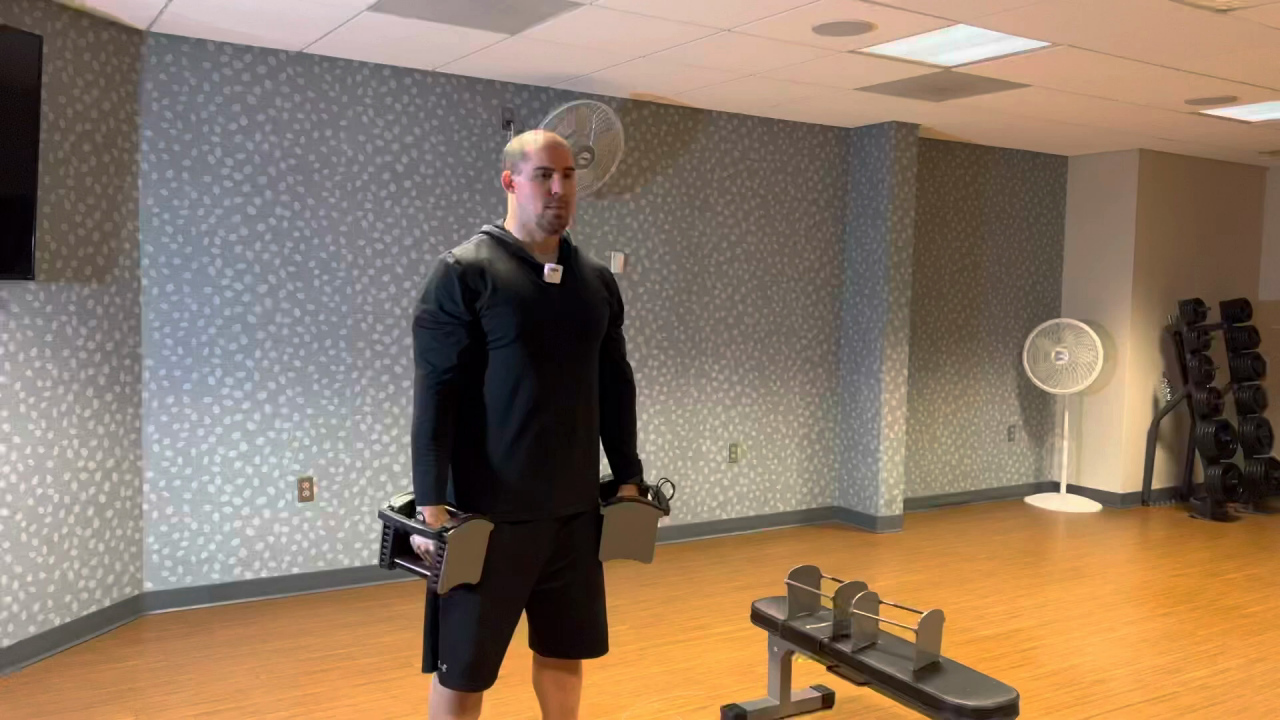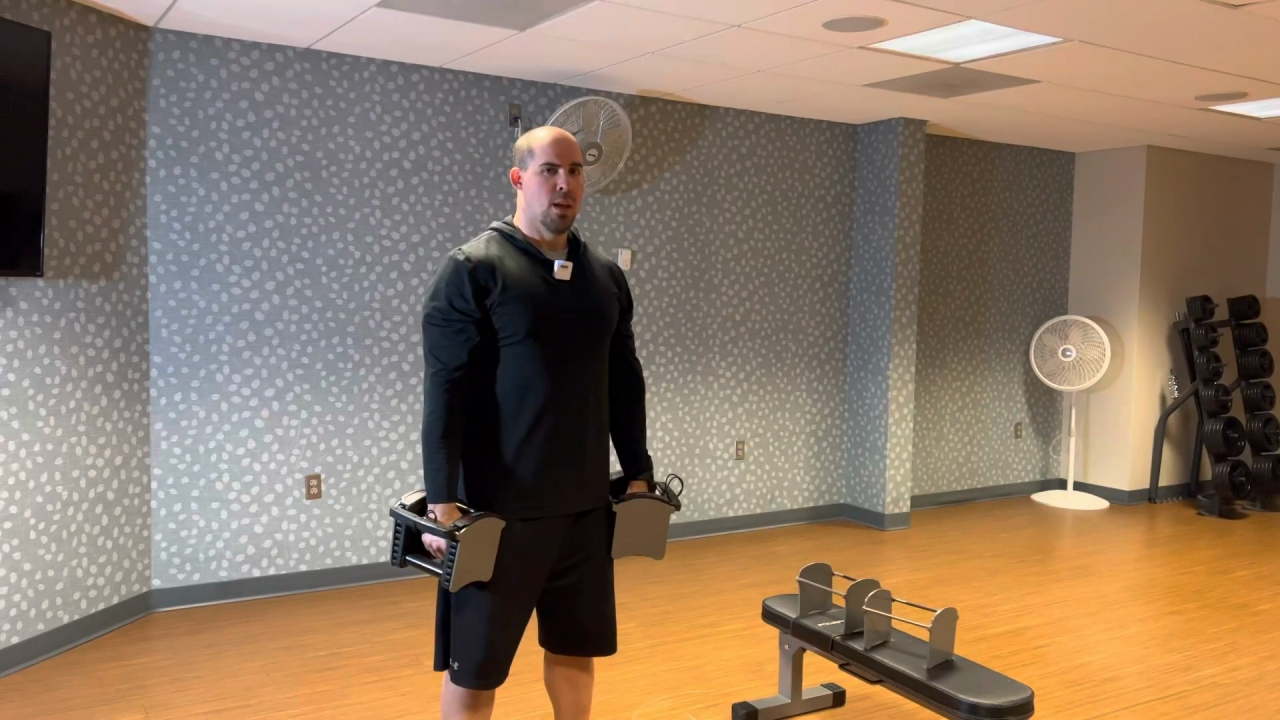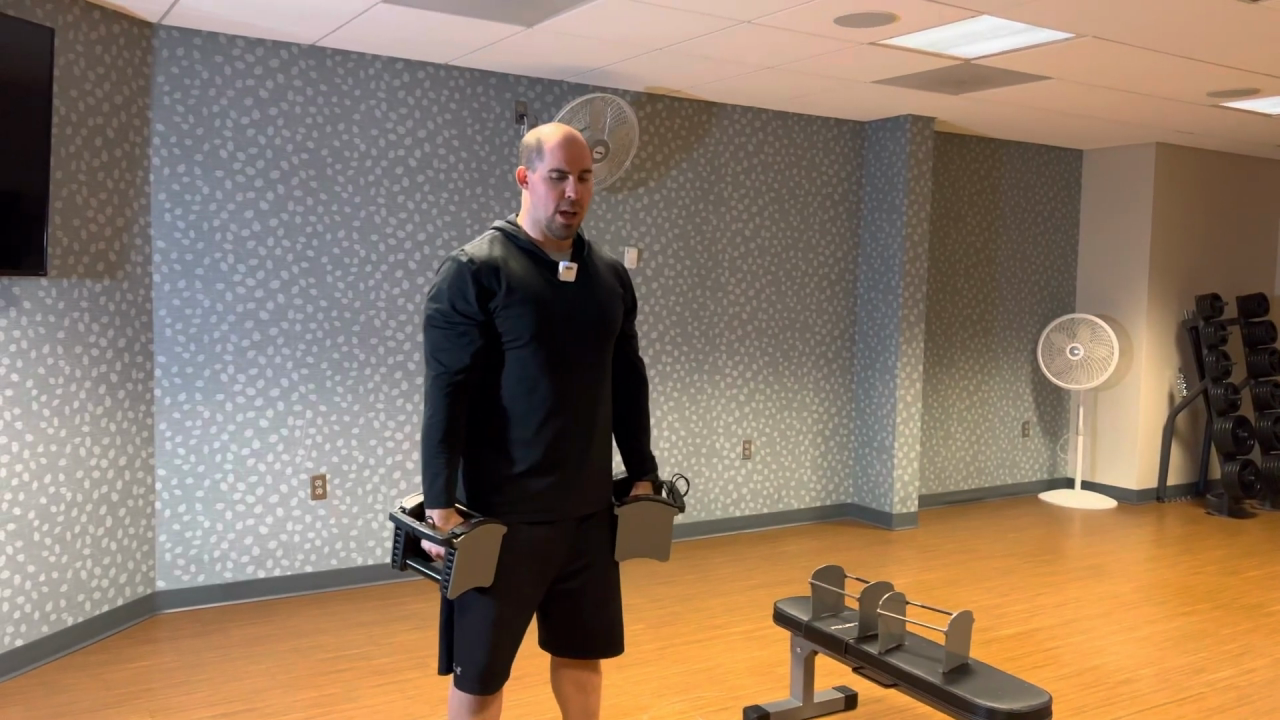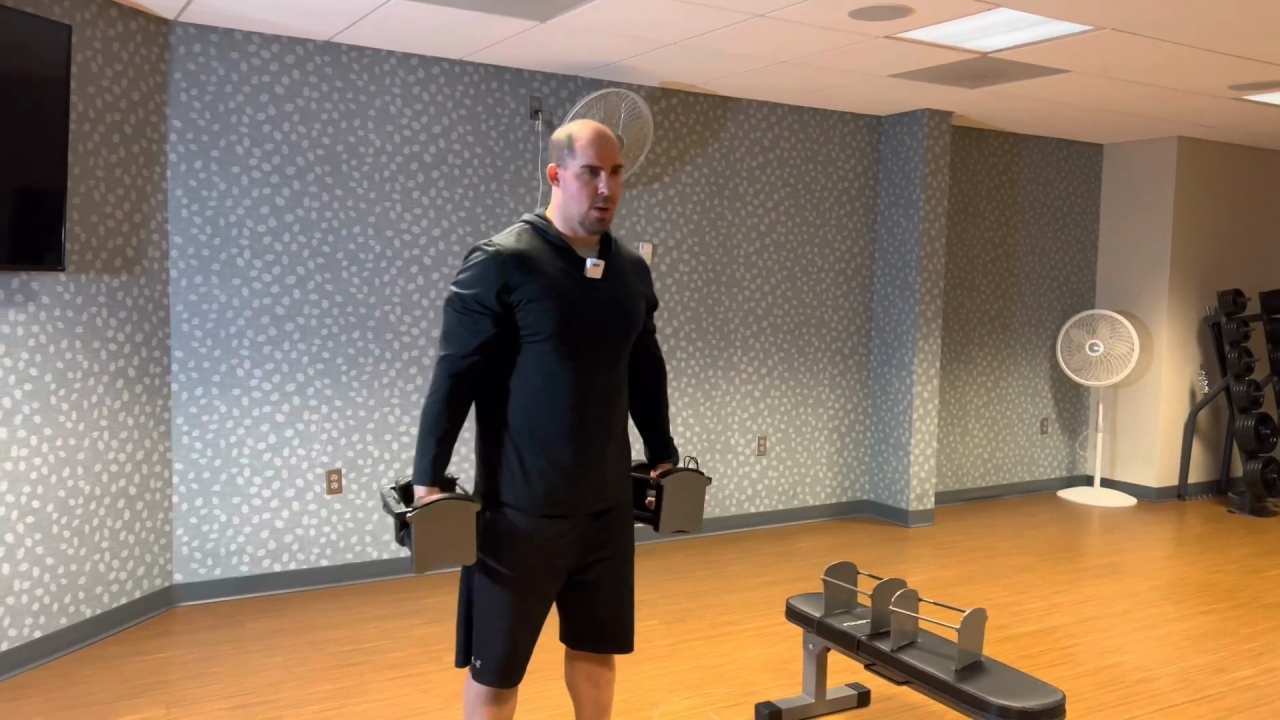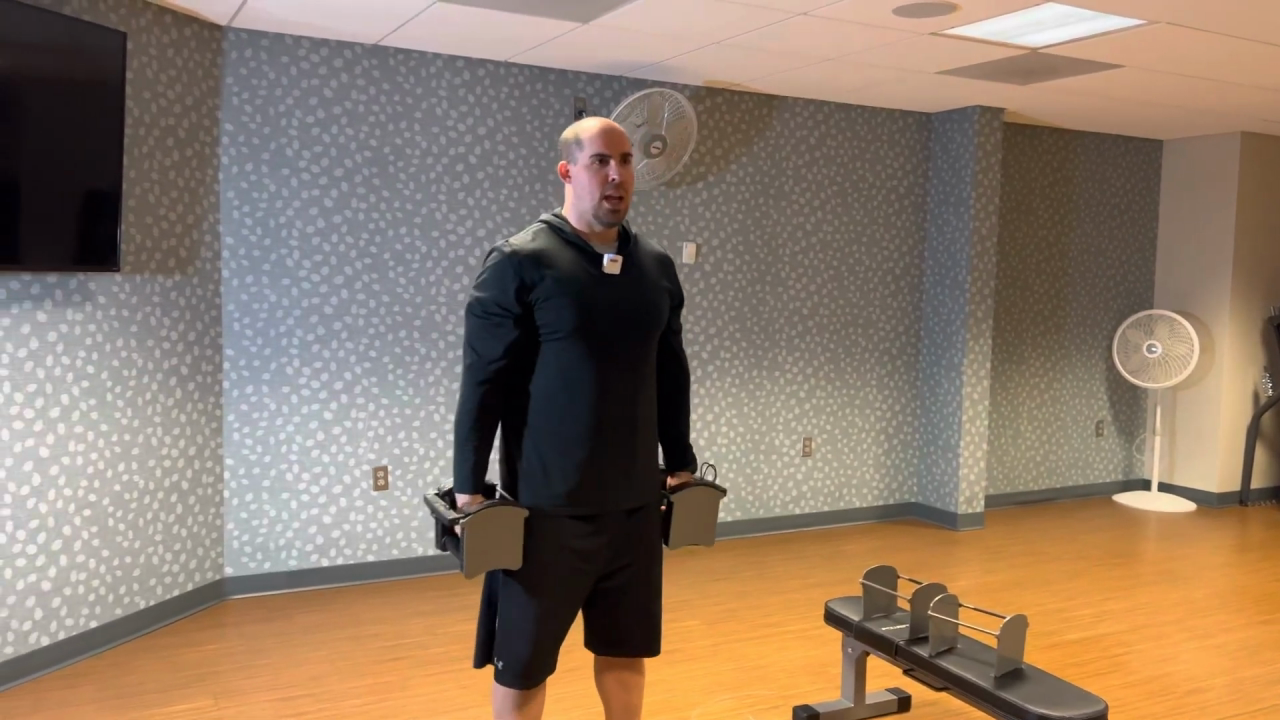
dt=1s
person 1, frame 1
left shoulder: (597, 281)
right shoulder: (464, 273)
left elbow: (615, 387)
right elbow: (435, 394)
left wrist: (629, 478)
right wrist: (430, 503)
left hip: (575, 509)
right hip: (487, 513)
left knee: (564, 652)
right knee: (463, 668)
person 1, frame 2
left shoulder: (606, 276)
right shoulder: (472, 270)
left elbow: (625, 382)
right elbow: (446, 392)
left wrist: (638, 474)
right wrist: (442, 501)
left hip: (586, 505)
right hip: (498, 509)
left knee: (575, 648)
right knee: (475, 665)
person 1, frame 3
left shoulder: (610, 275)
right shoulder: (474, 271)
left elbow: (628, 383)
right elbow: (446, 395)
left wrist: (642, 474)
right wrist: (440, 504)
left hip: (589, 508)
right hip: (500, 513)
left knee: (582, 651)
right knee: (479, 668)
person 1, frame 4
left shoulder: (631, 271)
right shoulder: (500, 264)
left elbow: (646, 370)
right elbow: (454, 376)
left wrist: (662, 455)
right wrist: (428, 479)
left hip: (607, 498)
right hip: (521, 503)
left knee: (598, 644)
right knee: (496, 660)
person 1, frame 5
left shoulder: (656, 268)
right shoulder: (518, 264)
right elbow: (482, 382)
left wrist: (681, 464)
right wrist: (469, 486)
left hip: (635, 499)
right hip: (547, 504)
left knee: (626, 646)
right knee: (523, 659)
